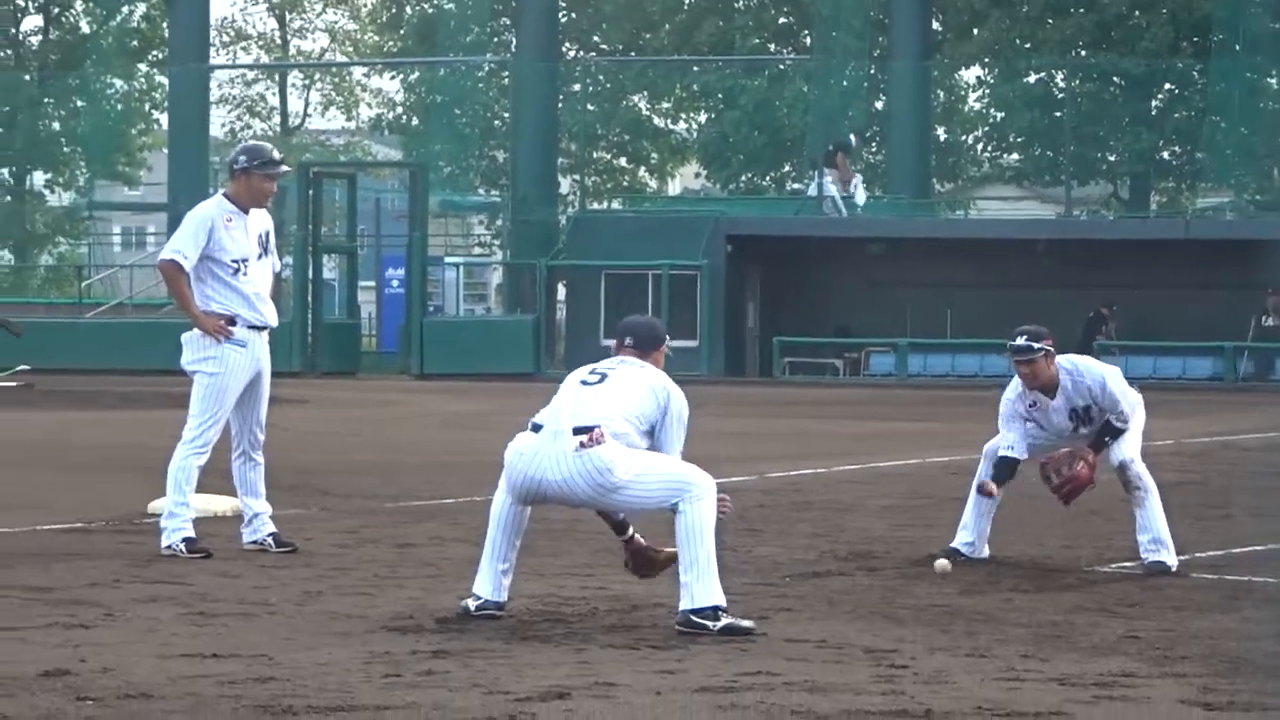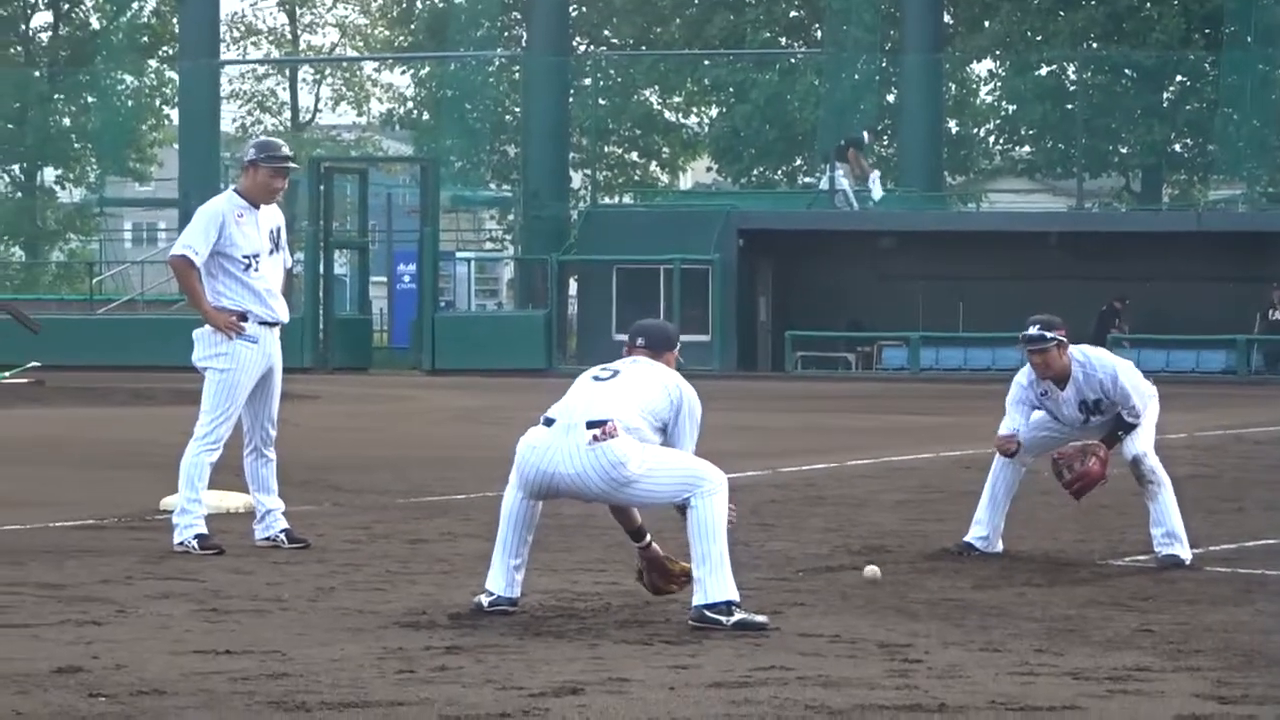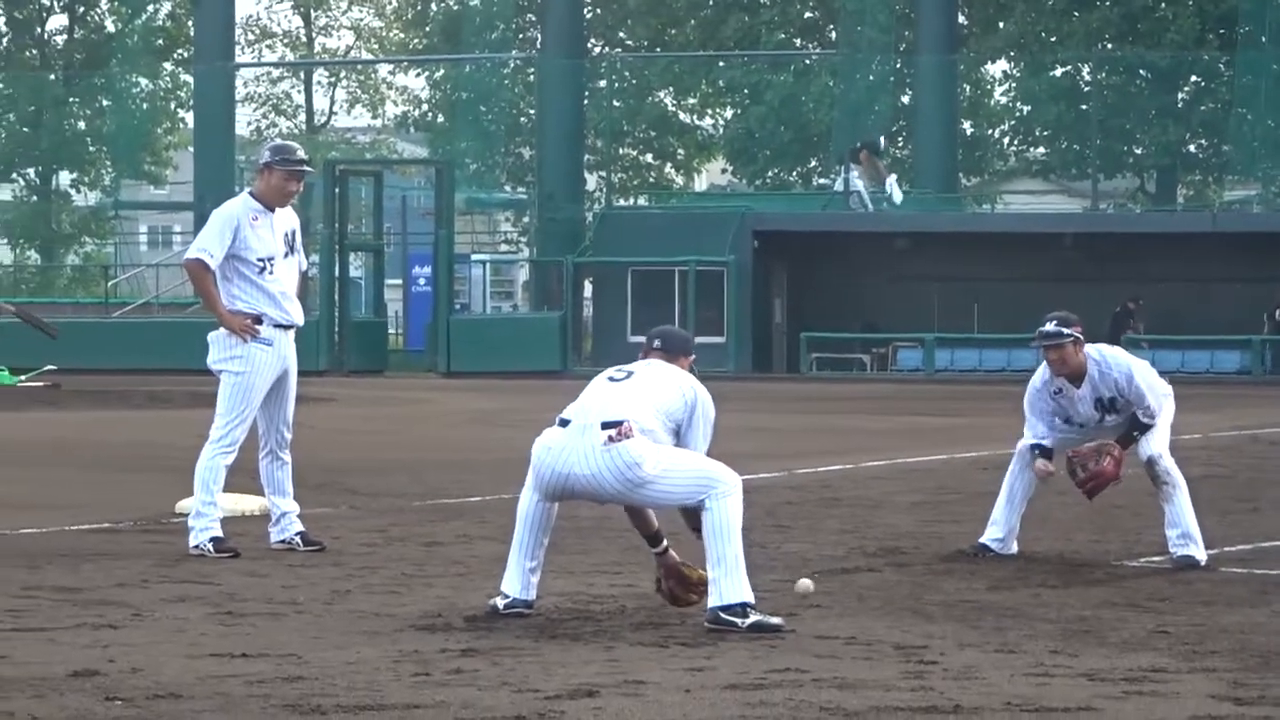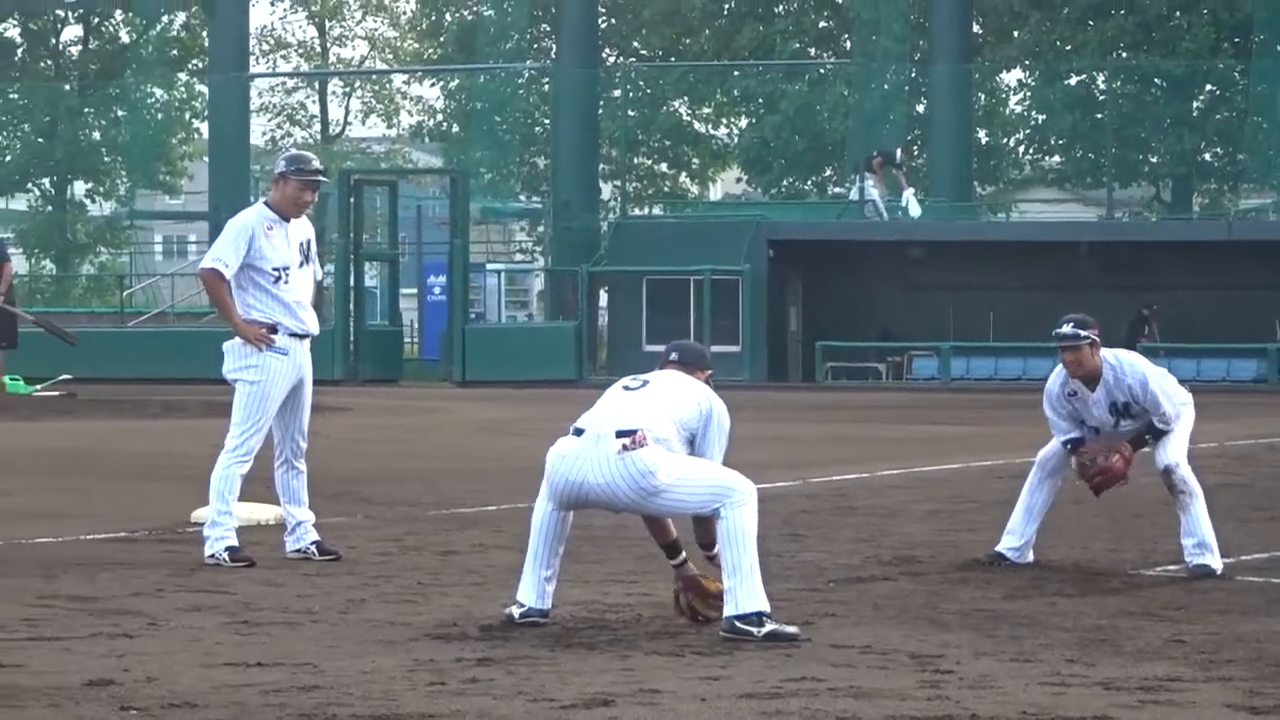
dt=0.2s
person 1, frame 1
left shoulder: (263, 219)
right shoulder: (208, 215)
right elbow: (169, 263)
right wrist: (197, 317)
left hip: (259, 342)
right hip: (224, 343)
left knee: (251, 442)
right knee: (198, 438)
left ankle: (257, 528)
right ankle: (176, 531)
person 1, frame 2
left shoulder: (274, 214)
right shoulder: (219, 210)
right elbow: (180, 258)
right wrist: (208, 312)
left hip: (270, 338)
right hip: (236, 339)
left knee: (263, 438)
right knee: (210, 435)
left ankle: (270, 524)
right ankle: (188, 528)
person 1, frame 3
left shoulder: (289, 217)
right shoulder: (233, 213)
right elbow: (195, 261)
right wrist: (223, 315)
left hip: (285, 341)
right hip: (251, 342)
left knee: (279, 441)
right knee: (225, 438)
left ankle: (286, 527)
right ankle: (203, 530)
person 1, frame 4
left shoulder: (304, 227)
right shoulder: (248, 223)
right elbow: (210, 271)
right wrist: (238, 324)
left hip: (301, 350)
right hip: (266, 351)
left knee: (293, 450)
right knee: (241, 447)
left ankle: (301, 535)
right ankle: (219, 540)
person 2, frame 1
left shoulder: (580, 373)
right shoulder: (665, 386)
right elbow: (666, 470)
right wrist: (697, 501)
left hip: (530, 457)
right hip: (590, 462)
left knee: (512, 487)
right knee: (698, 487)
left ankle: (487, 596)
right ankle: (701, 610)
person 2, frame 2
left shoulder: (592, 374)
right shoulder: (677, 384)
right elbow: (677, 473)
left wrist: (643, 541)
right wrist: (710, 506)
left hip: (542, 452)
right hip: (602, 455)
left knee: (523, 482)
right knee: (709, 483)
left ankle: (500, 592)
right ankle: (715, 605)
person 2, frame 3
left shoulder: (606, 376)
right shoulder: (692, 386)
right elbow: (686, 481)
left wrist: (660, 548)
right wrist: (709, 534)
left hip: (557, 453)
right hip: (616, 456)
left knee: (540, 486)
right knee: (724, 485)
left ankle: (516, 595)
right ankle: (730, 607)
person 2, frame 4
left shoulder: (622, 385)
right shoulder: (708, 399)
right elbow: (700, 489)
left wrist: (678, 560)
right wrist: (710, 551)
left hip: (571, 461)
right hip: (631, 465)
left knee: (554, 494)
right knee: (738, 494)
left ankle: (531, 604)
right ankle: (746, 617)
person 3, frame 1
left shoulder: (1091, 374)
right shoulder: (1014, 397)
left elbow: (1123, 414)
right elbow: (1012, 452)
left wrist: (1091, 453)
right wrist: (995, 483)
left hip: (1115, 416)
right hip: (1053, 427)
left knee: (1127, 462)
right knee: (993, 453)
left ankle: (1159, 554)
right ankle: (969, 545)
person 3, frame 2
left shoulder: (1103, 367)
right shoulder: (1025, 383)
left elbow: (1135, 409)
right elbow: (1012, 430)
left wrist: (1103, 448)
right wrist: (1008, 444)
left hip: (1129, 406)
right hip: (1066, 418)
left knee: (1140, 455)
right knee: (1008, 447)
left ankle: (1172, 548)
right ankle: (982, 539)
person 3, frame 3
left shoulder: (1119, 366)
right shoulder: (1041, 383)
left elbow: (1149, 410)
right elbow: (1039, 437)
left wrist: (1118, 448)
right wrist: (1041, 459)
left hip: (1147, 405)
right hip: (1082, 419)
left knee: (1155, 456)
right knee: (1025, 451)
left ankle: (1188, 549)
right ankle: (998, 540)
person 3, frame 4
left shoulder: (1133, 371)
right shoulder: (1057, 385)
left elbow: (1167, 417)
right elbow: (1069, 432)
left wrist: (1129, 449)
right wrist: (1079, 456)
left hip: (1166, 411)
right hip: (1102, 425)
left knee: (1171, 465)
right knee: (1047, 460)
left ankle: (1203, 557)
right ankle: (1014, 549)
